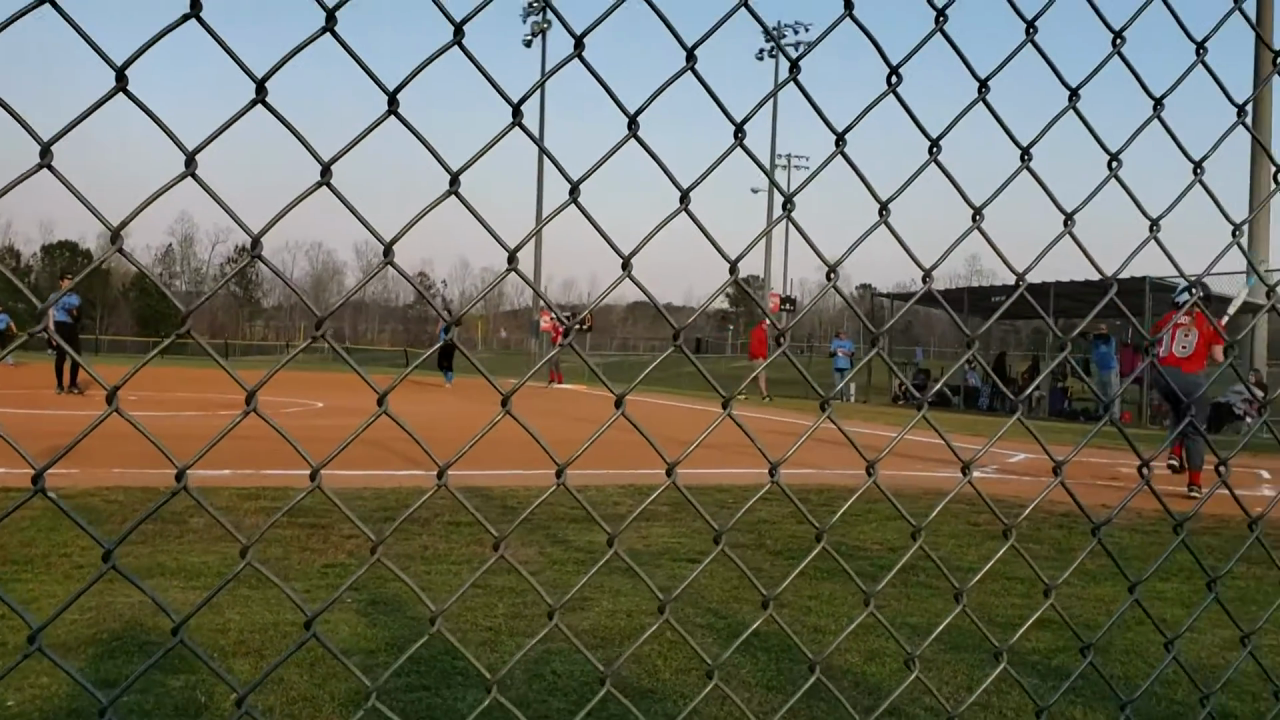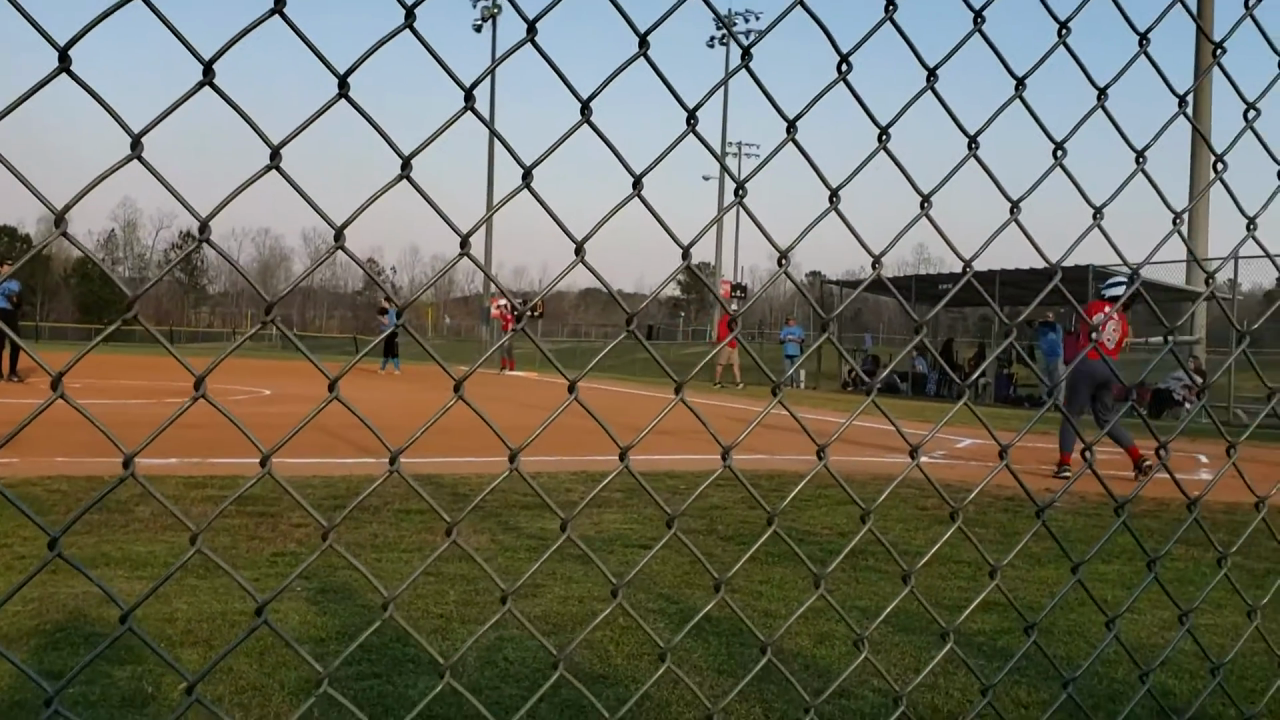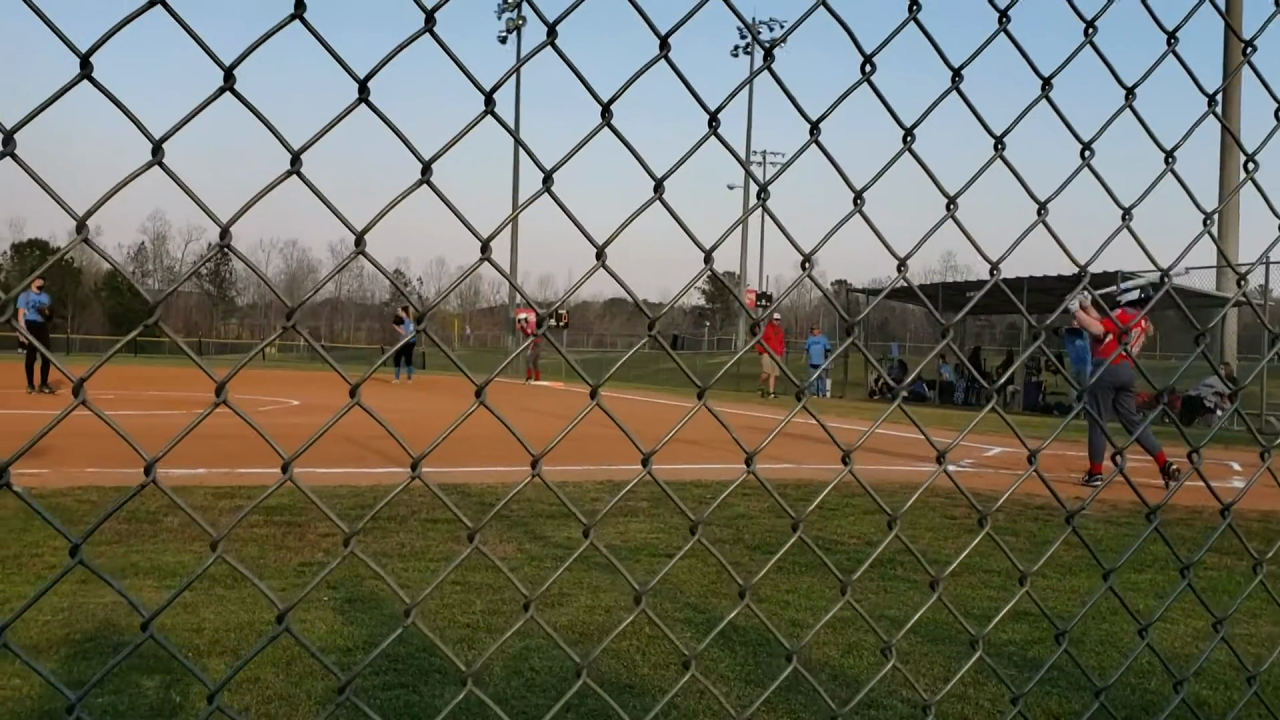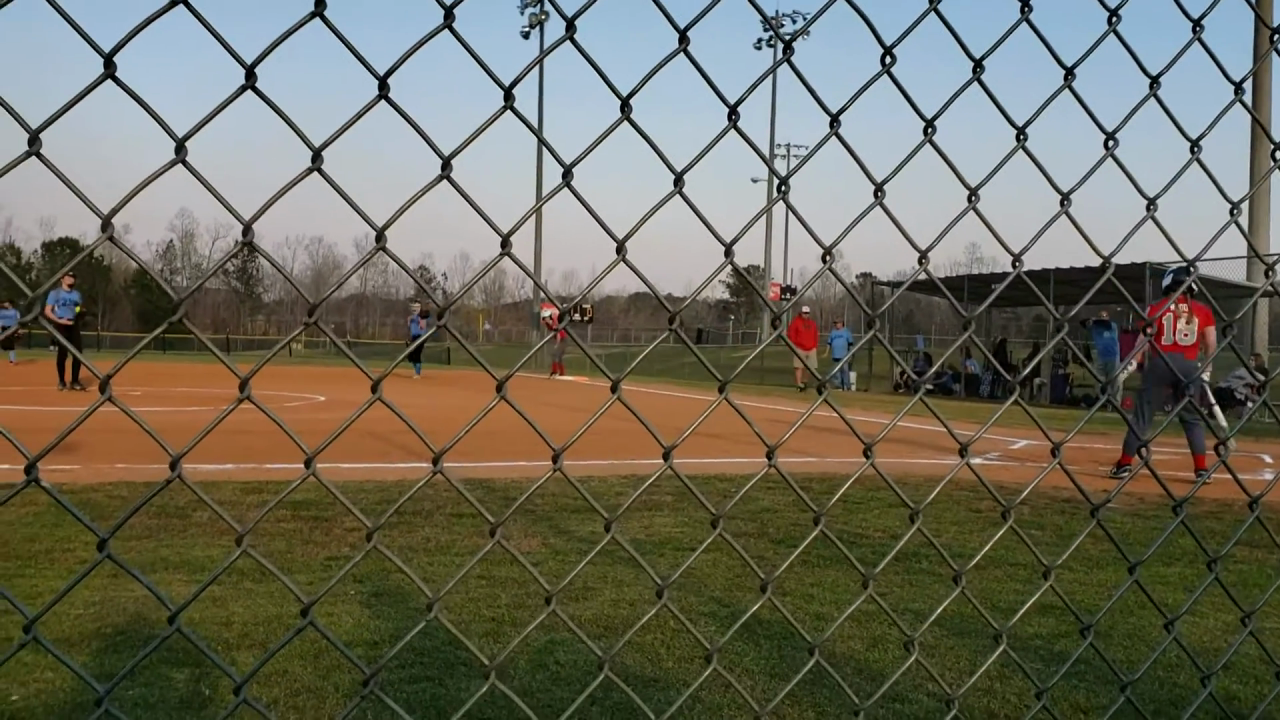
dt=0.5s
person 1, frame 1
left shoulder: (1166, 319)
right shoulder: (1210, 324)
left elbow: (1152, 348)
right elbow: (1219, 357)
right wrist: (1205, 348)
left hip: (1163, 375)
right hip: (1191, 379)
left knee: (1179, 414)
right knee: (1192, 430)
left ankle: (1174, 456)
right ankle: (1194, 484)
person 1, frame 2
left shoulder: (1093, 306)
right shoulder: (1124, 322)
left elbow: (1083, 332)
left hip: (1086, 365)
right hip: (1107, 369)
left knee: (1071, 415)
right knee: (1106, 419)
left ankle: (1064, 465)
right ankle: (1139, 460)
person 1, frame 3
left shoulder: (1124, 314)
right shoulder: (1146, 322)
left elbow: (1096, 329)
right elbow: (1106, 325)
left wrist: (1076, 309)
right wrist: (1087, 305)
left hip: (1108, 370)
right hip: (1128, 373)
left knee: (1097, 421)
right knee: (1134, 422)
left ankle: (1096, 473)
right ankle: (1166, 465)
person 1, frame 4
left shoulder: (1157, 308)
right shoulder: (1202, 309)
left elbow: (1145, 338)
right elbow: (1211, 341)
right wrist: (1206, 365)
left hip: (1160, 364)
right hip: (1190, 366)
left knee: (1142, 415)
right knee: (1192, 418)
left ankle: (1124, 464)
right ankle: (1201, 469)
